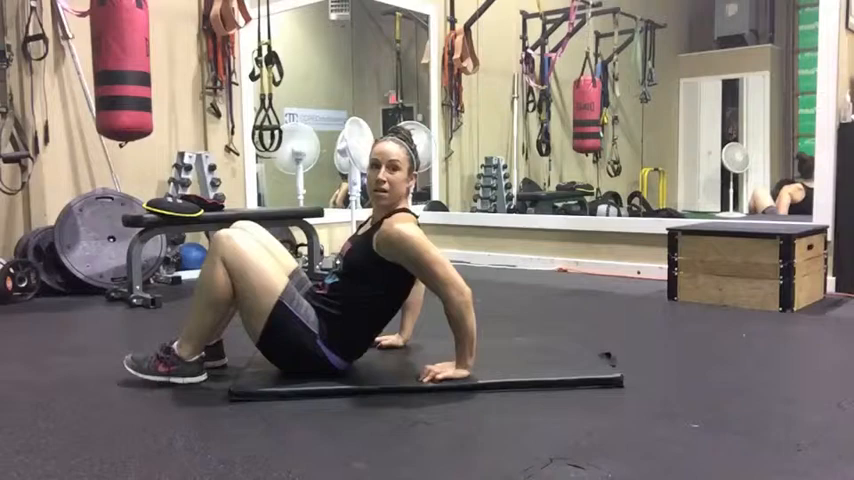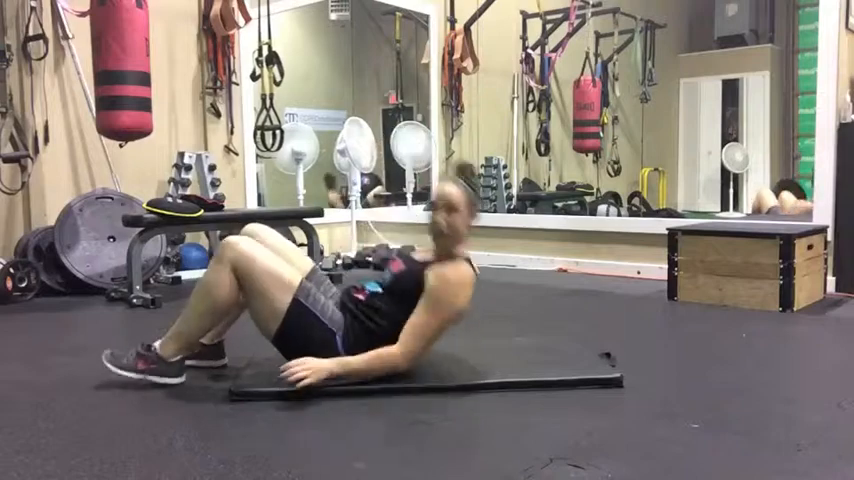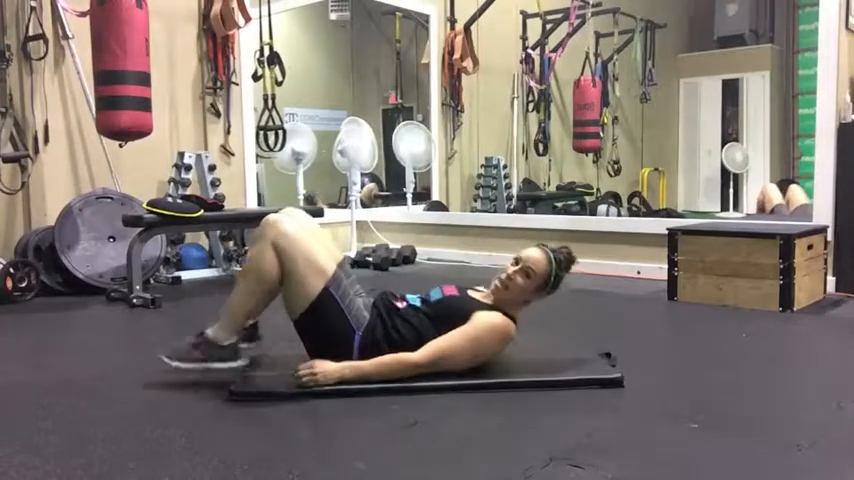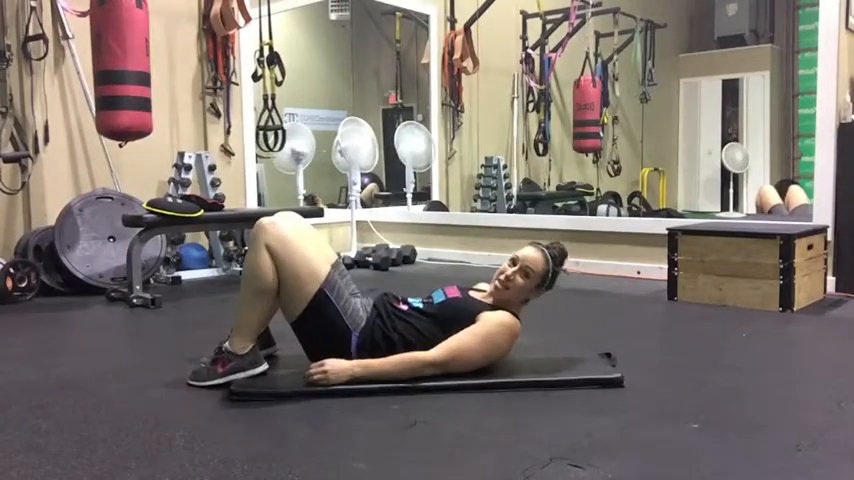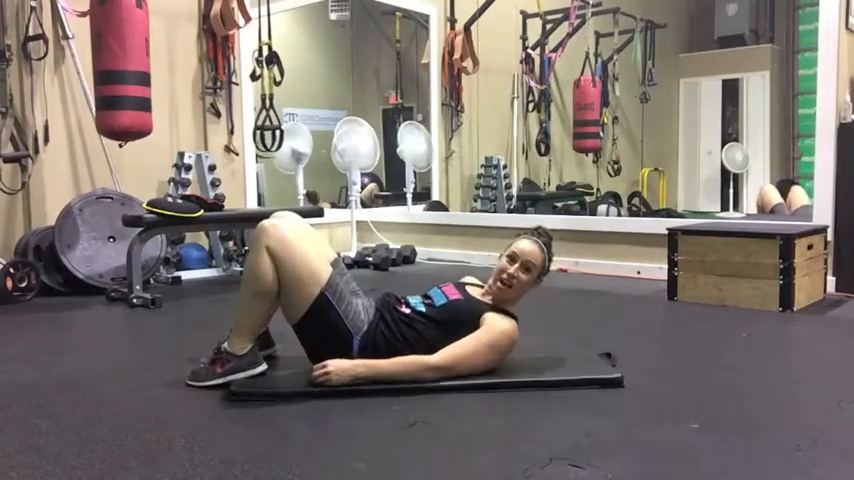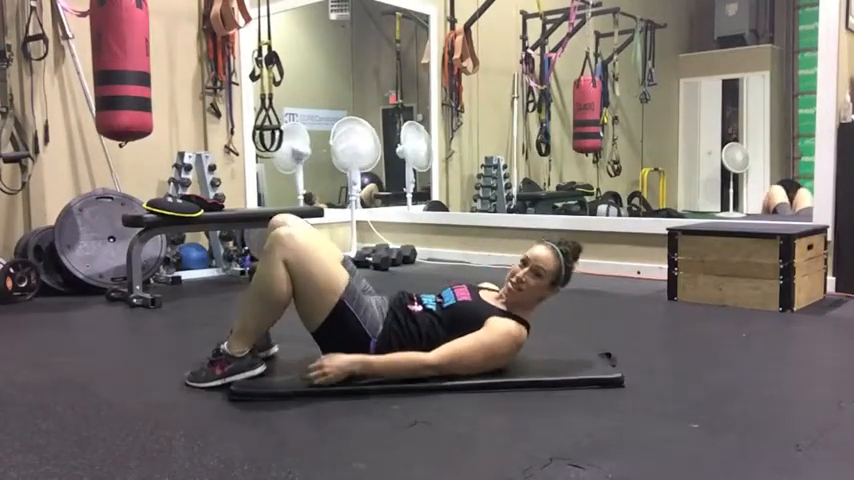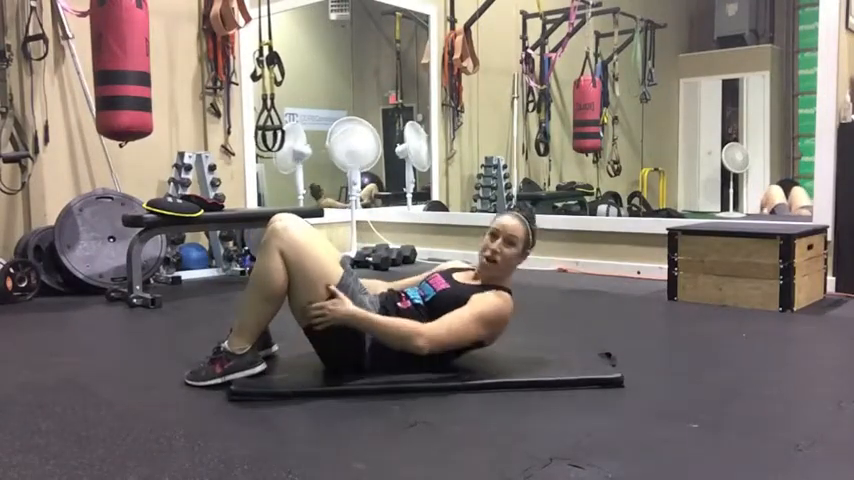
dt=0.4s
person 1, frame 1
left shoulder: (397, 230)
right shoulder: (378, 221)
left elbow: (458, 294)
right elbow: (414, 278)
left wrist: (461, 363)
right wrist: (404, 334)
left hip: (318, 348)
right hip: (316, 314)
left knee: (226, 244)
right knee: (243, 230)
left ankle: (184, 358)
right ankle: (207, 345)
person 1, frame 2
left shoulder: (453, 277)
right shoulder: (433, 257)
left elbow: (404, 354)
left wrist: (330, 366)
left hip: (337, 337)
right hip: (336, 312)
left knee: (235, 251)
right knee: (254, 234)
left ankle: (167, 356)
right ankle: (207, 344)
person 1, frame 3
left shoulder: (496, 326)
right shoulder: (480, 297)
left elbow: (418, 363)
left wrist: (340, 370)
left hip: (356, 338)
right hip: (364, 311)
left knee: (276, 230)
right knee: (290, 220)
left ankle: (220, 342)
right ankle: (241, 324)
person 1, frame 4
left shoulder: (503, 324)
right shoulder: (482, 291)
left elbow: (433, 362)
left wrist: (353, 369)
left hip: (354, 339)
right hip: (364, 316)
left knee: (268, 232)
right knee: (284, 222)
left ankle: (240, 354)
right ankle: (256, 336)
person 1, frame 5
left shoulder: (501, 328)
right shoulder: (472, 284)
left elbow: (435, 366)
left wrist: (355, 369)
left hip: (356, 341)
right hip: (365, 313)
left knee: (271, 236)
right knee: (282, 222)
left ankle: (238, 354)
right ankle: (256, 336)
person 1, frame 6
left shoulder: (510, 332)
right shoulder: (490, 291)
left elbow: (433, 364)
left wrist: (353, 364)
left hip: (371, 337)
right hip: (381, 311)
left knee: (286, 243)
right knee: (284, 225)
left ankle: (238, 355)
right ankle: (255, 337)
person 1, frame 7
left shoulder: (496, 304)
right shoulder: (458, 269)
left elbow: (424, 339)
left wrist: (352, 316)
right wrist: (343, 283)
left hip: (364, 345)
right hip: (371, 314)
left knee: (283, 238)
right knee: (283, 225)
left ankle: (238, 354)
right ankle: (255, 337)
